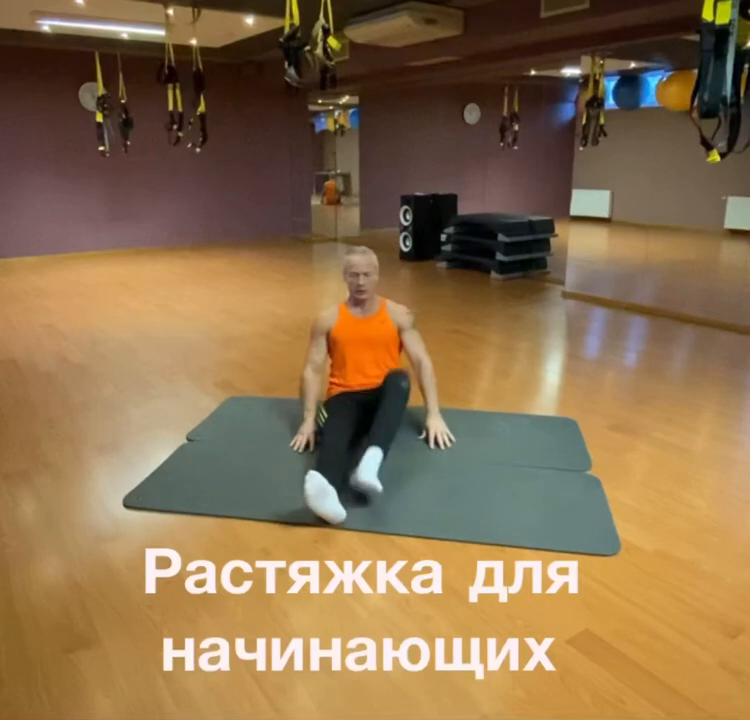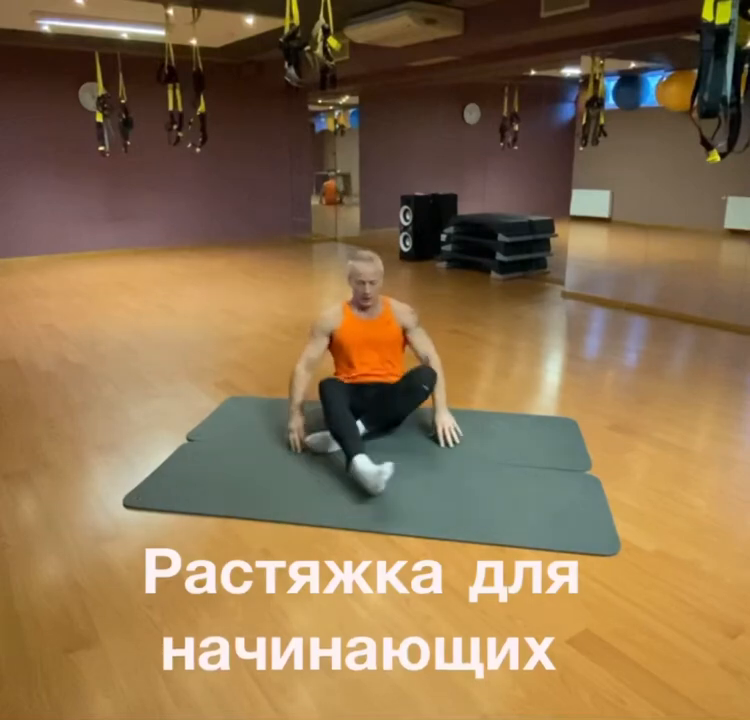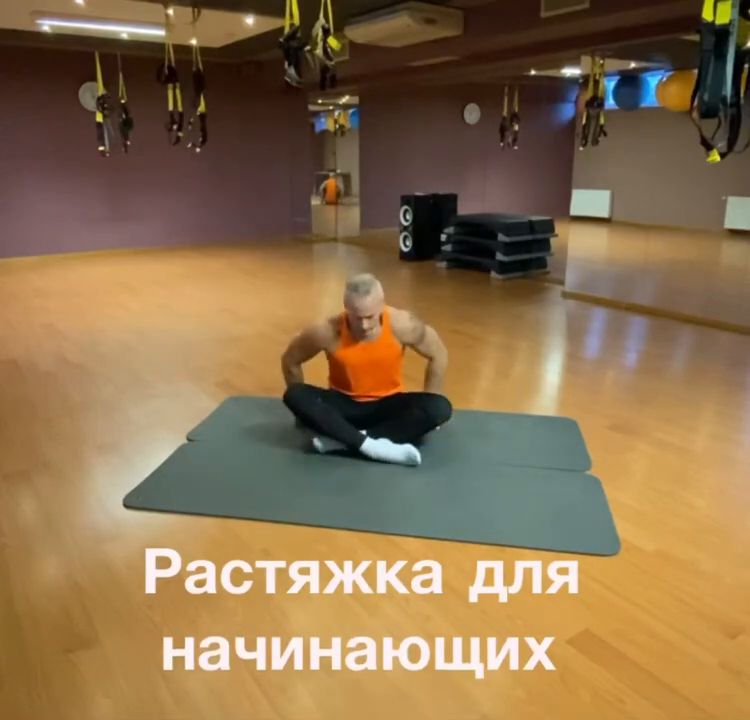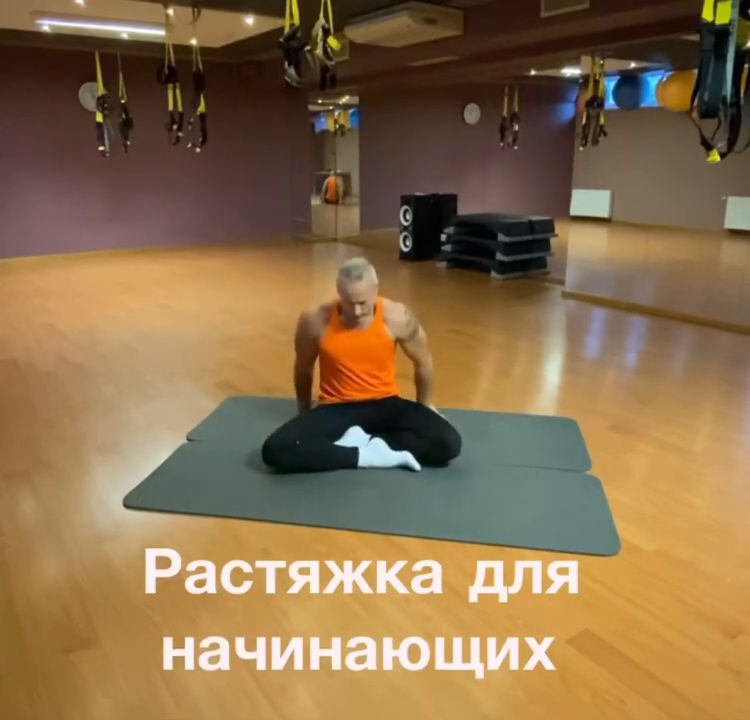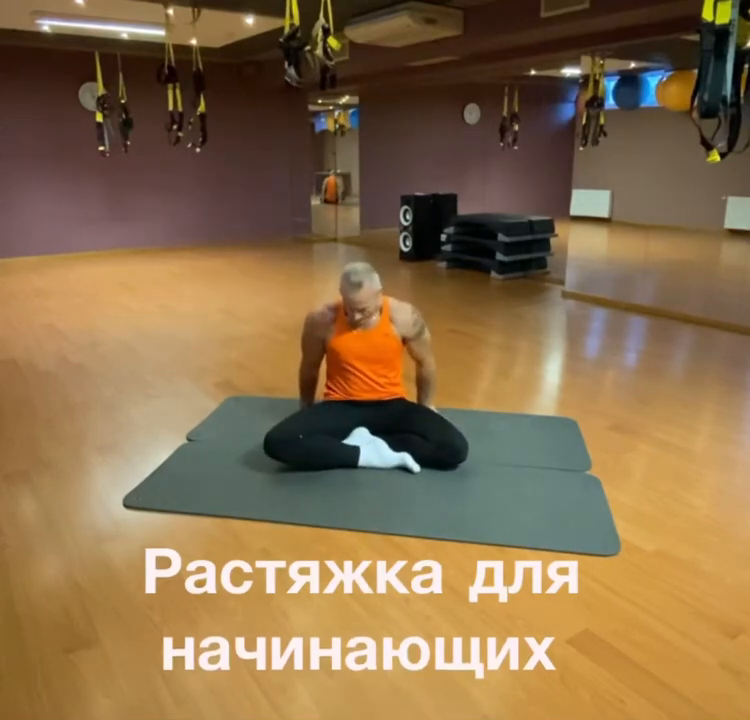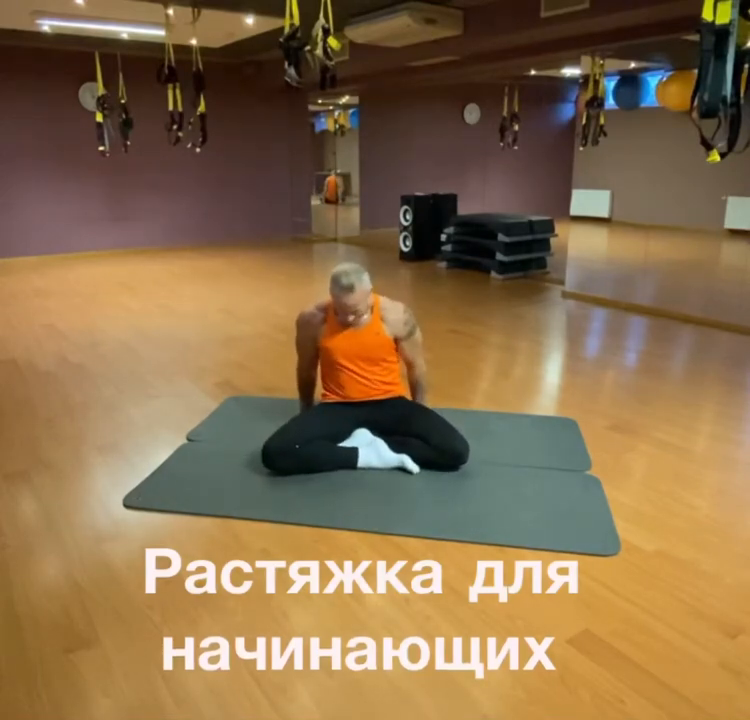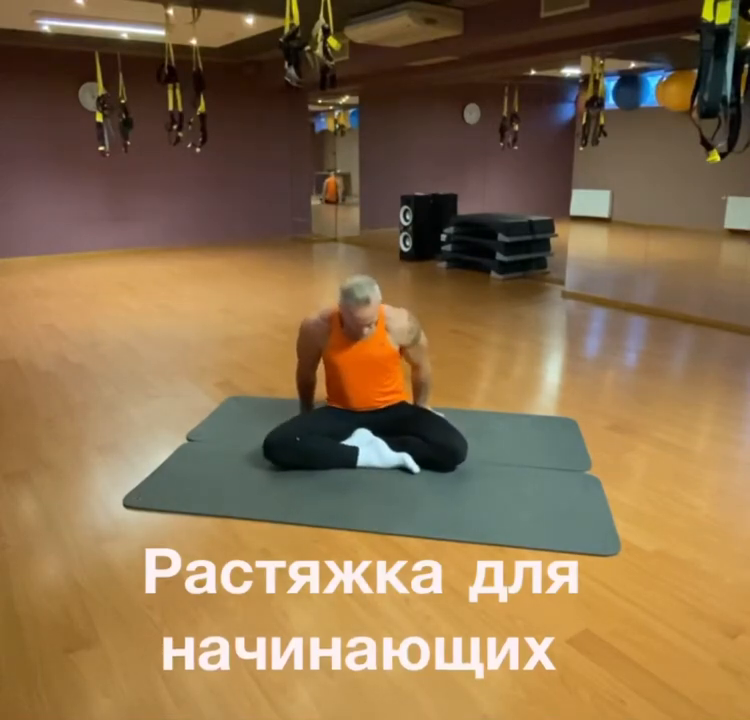
dt=0.7s
person 1, frame 1
left shoulder: (399, 315)
right shoulder: (328, 320)
left elbow: (422, 361)
right elbow: (312, 370)
left wrist: (434, 414)
right wrist: (308, 419)
left hip: (384, 392)
right hip: (345, 396)
left knee: (399, 378)
right knee: (334, 432)
left ankle: (370, 462)
right ankle: (325, 487)
person 1, frame 2
left shoulder: (402, 314)
right shoulder: (332, 319)
left elbow: (431, 359)
right elbow: (304, 367)
left wrist: (443, 411)
right wrist: (296, 415)
left hip: (390, 395)
right hip: (350, 395)
left knee: (425, 374)
right knee: (329, 387)
left ankle: (351, 431)
right ankle: (359, 462)
person 1, frame 3
left shoulder: (402, 325)
right shoulder: (326, 332)
left elbow: (439, 355)
right elbow: (289, 361)
left wrist: (427, 402)
right wrist: (304, 409)
left hip: (389, 405)
right hip: (344, 405)
left knee: (440, 408)
right knee: (294, 396)
left ankle: (344, 438)
right ankle: (370, 446)
person 1, frame 4
left shoulder: (398, 318)
right shoulder: (314, 321)
left elbow: (423, 362)
right elbow: (303, 368)
left wrist: (425, 405)
right wrist: (304, 412)
left hip: (385, 404)
right hip: (337, 408)
left knee: (449, 444)
right knee: (275, 451)
left ankle: (359, 441)
right ankle: (368, 456)
person 1, frame 5
left shoulder: (404, 317)
right shoulder: (321, 321)
left elbow: (425, 362)
right elbow: (309, 369)
left wrist: (425, 406)
right wrist: (306, 412)
left hip: (391, 405)
right hip: (340, 406)
left knee: (455, 449)
right knee: (277, 442)
left ankle: (362, 443)
right ankle: (367, 455)
person 1, frame 6
left shoulder: (396, 316)
right shoulder: (312, 320)
left elbow: (415, 365)
right elbow: (306, 370)
left wrist: (419, 408)
right wrist: (306, 412)
left hip: (389, 404)
right hip: (338, 407)
left knee: (456, 451)
right knee: (274, 453)
left ankle: (364, 443)
right ankle: (370, 455)
person 1, frame 7
left shoulder: (400, 324)
right shoulder: (316, 328)
left elbow: (421, 366)
right elbow: (306, 372)
left wrist: (421, 406)
right wrist: (306, 413)
left hip: (392, 410)
right hip: (341, 413)
left knee: (454, 449)
right knee: (276, 446)
left ankle: (364, 443)
right ankle: (372, 454)
